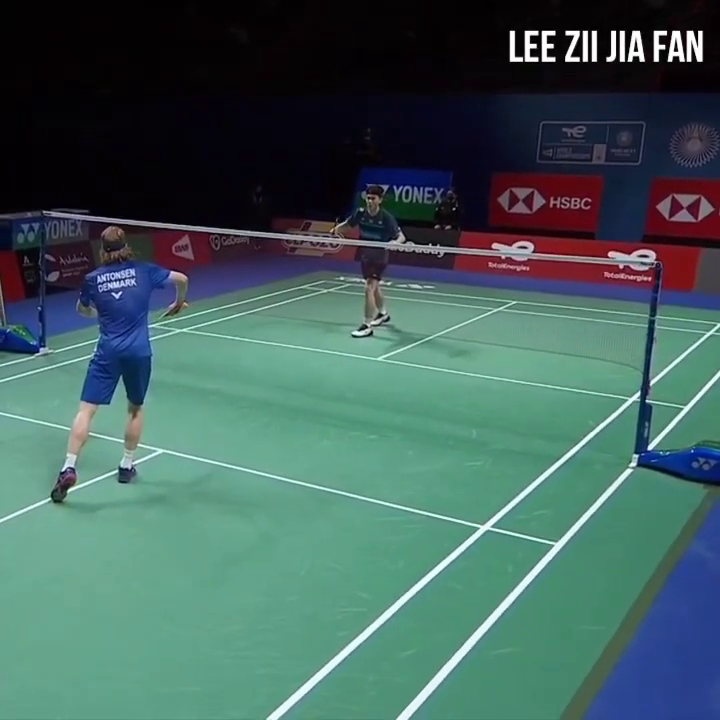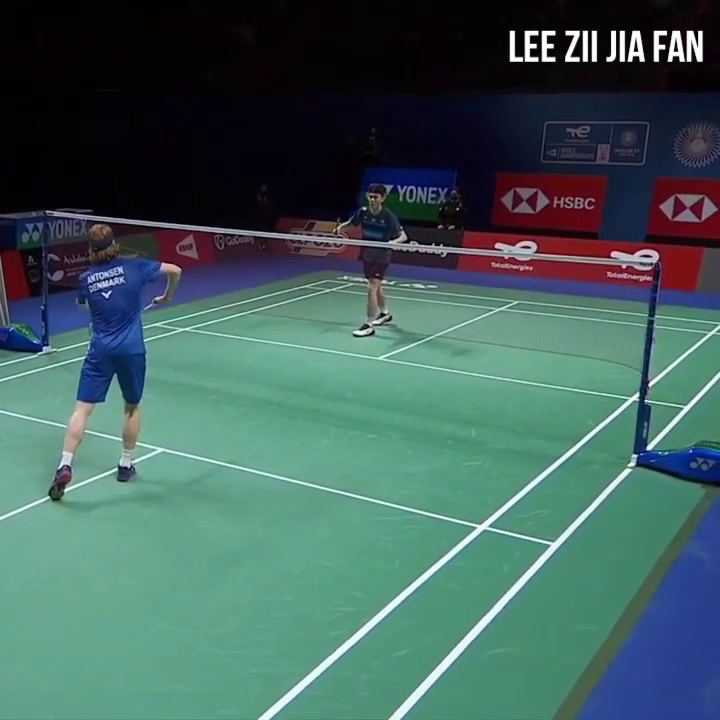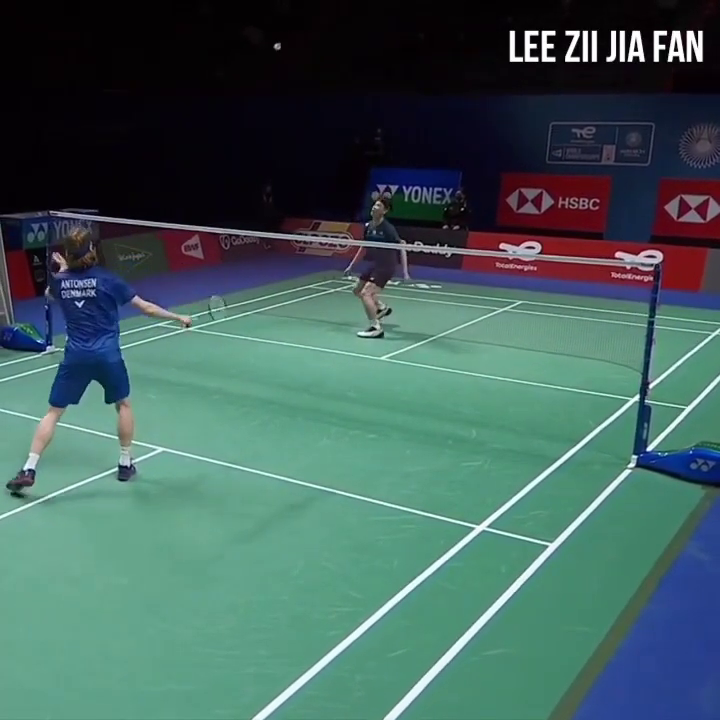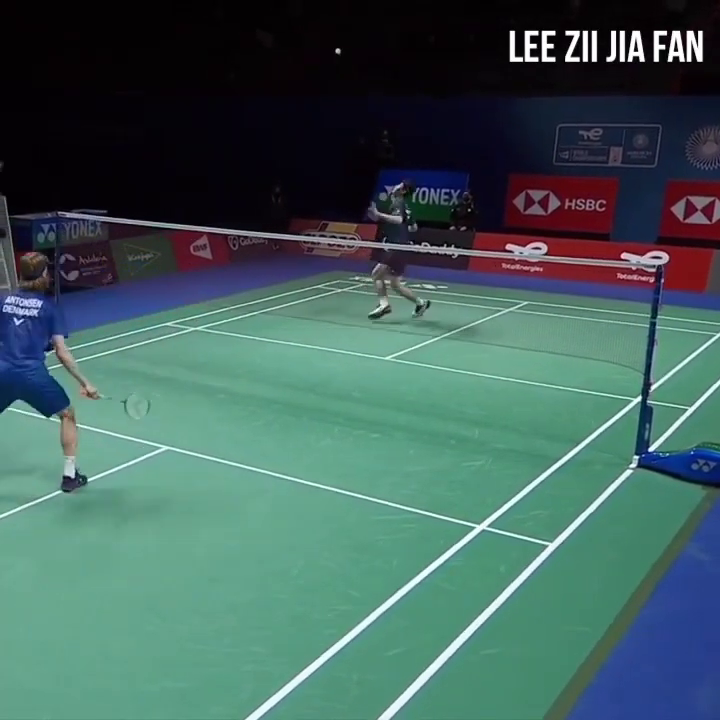
dt=0.4s
person 1, frame 1
left shoulder: (93, 278)
right shoulder: (143, 270)
left elbow: (82, 310)
right elbow: (182, 279)
right wrist: (178, 303)
left hip: (108, 351)
right hip: (138, 351)
left knee: (86, 410)
right knee: (136, 408)
left ankle: (69, 469)
right ankle: (126, 466)
person 1, frame 2
left shoulder: (85, 278)
right shoulder: (133, 267)
right elbow: (174, 270)
right wrist: (167, 296)
left hip: (100, 349)
right hip: (131, 349)
left knee: (82, 409)
right knee: (132, 408)
left ankle: (65, 467)
right ankle: (126, 465)
person 1, frame 3
left shoulder: (59, 281)
right shoulder: (107, 279)
left elbow: (50, 293)
right elbow: (144, 307)
left wrist: (63, 269)
right wrist: (178, 318)
left hip: (75, 355)
right hip: (106, 354)
left knee: (53, 413)
right knee: (123, 405)
left ankle: (28, 471)
right ankle: (125, 464)
person 1, frame 4
right shoulder: (49, 307)
right elbow: (62, 353)
right wrist: (84, 383)
right hip: (33, 375)
right knee: (68, 415)
right ankle: (70, 475)
